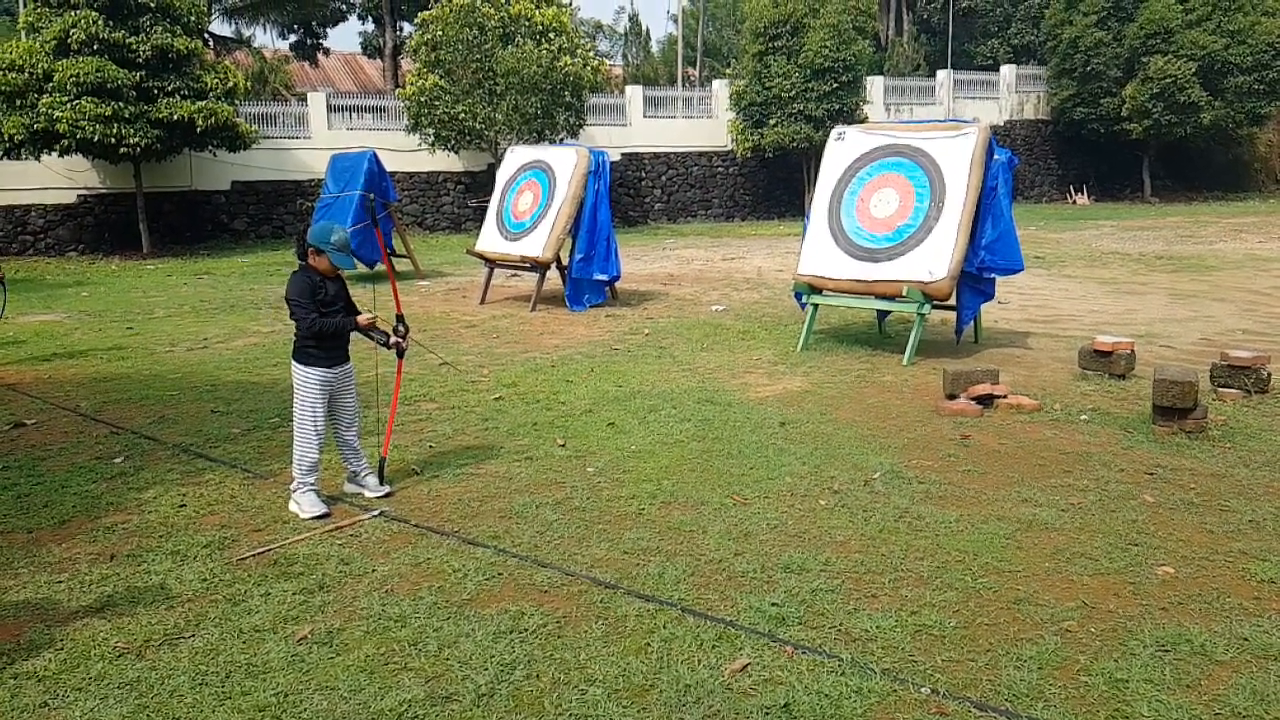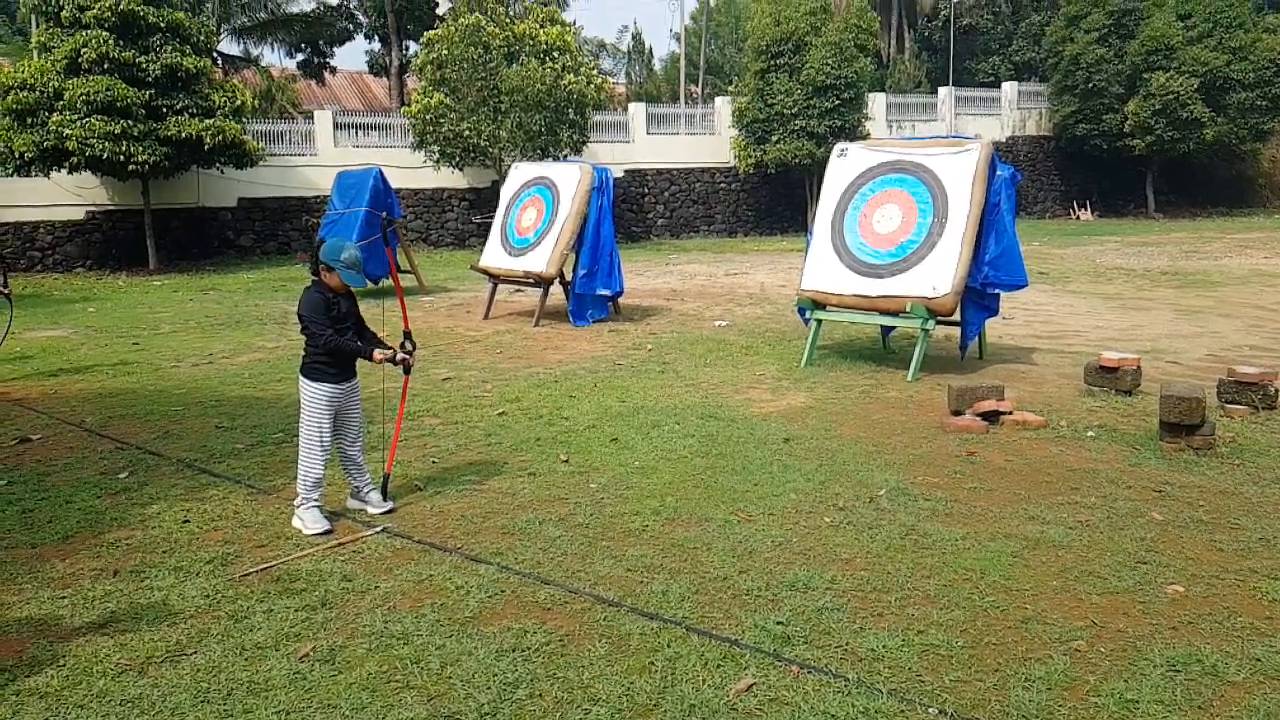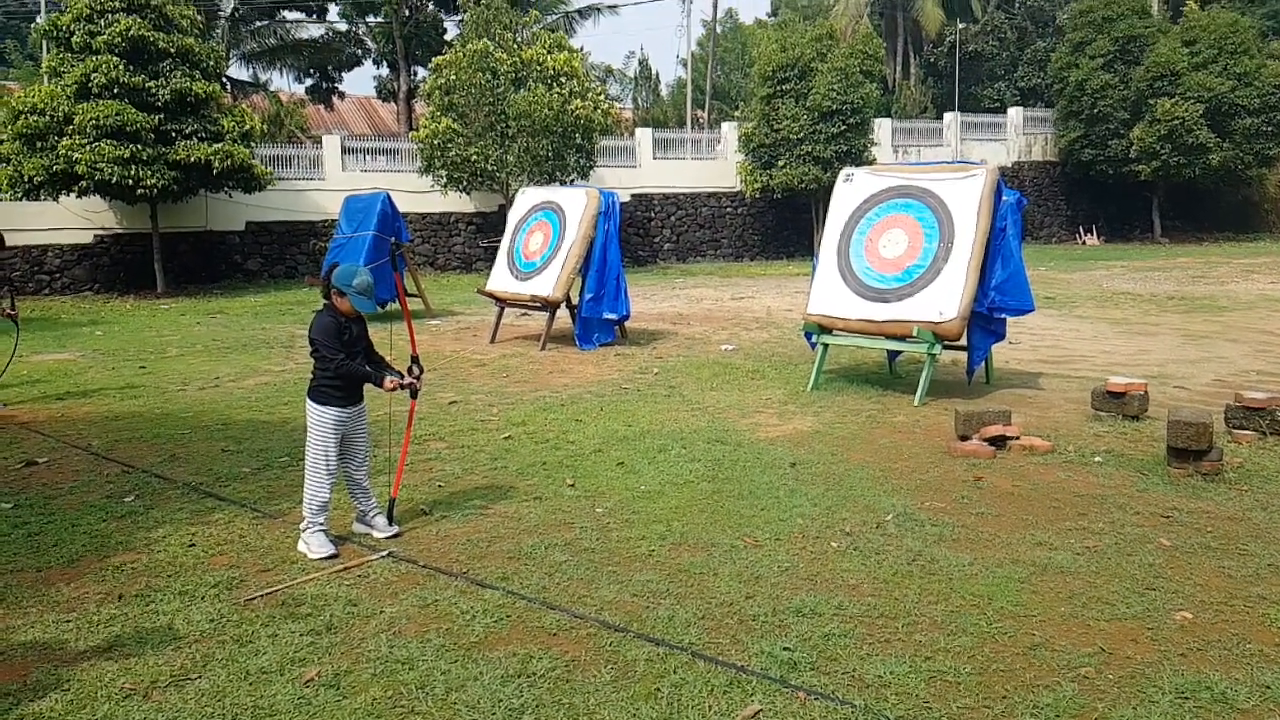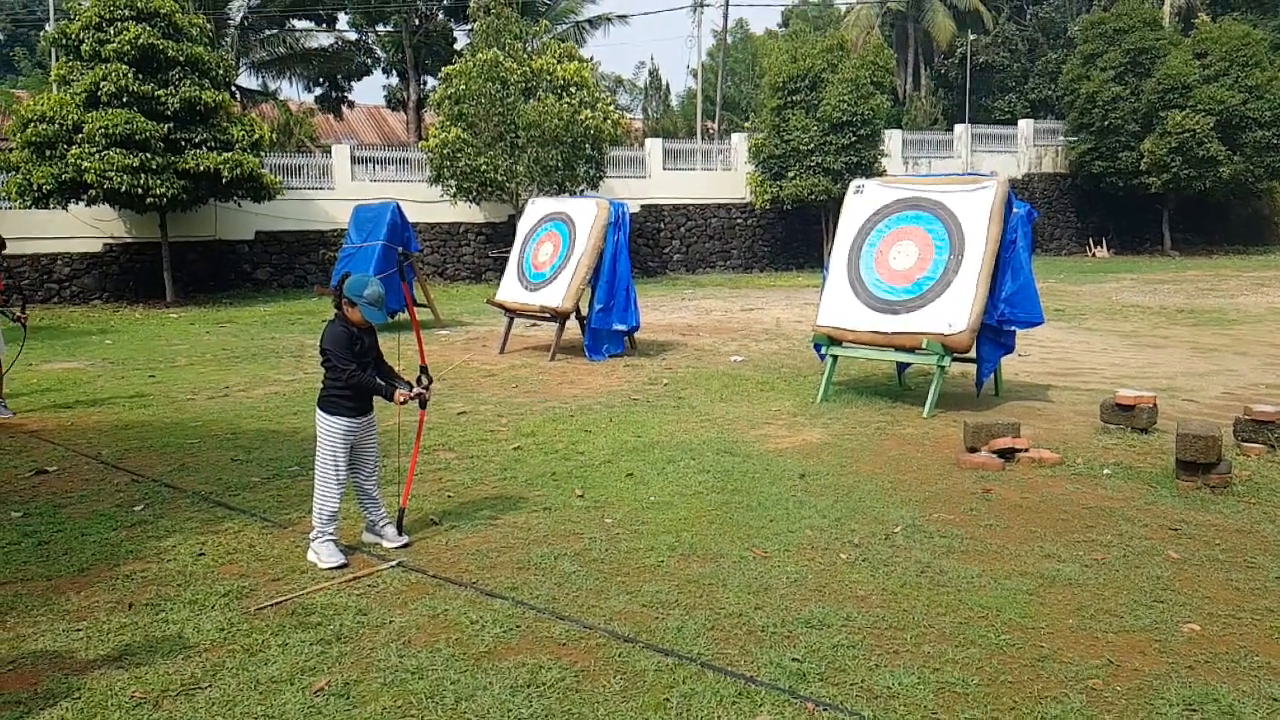
dt=0.4s
person 1, frame 1
left shoulder: (336, 280)
right shoulder: (300, 283)
left elbow: (352, 313)
right elbow: (311, 325)
left wrist: (384, 338)
right wrist: (354, 323)
left hip: (341, 365)
right hip: (312, 369)
left knee: (348, 425)
right knee: (310, 431)
left ankle: (359, 476)
right ankle: (303, 491)
person 1, frame 2
left shoulder: (346, 297)
right shoulder: (313, 299)
left elbow: (362, 330)
right elbow: (327, 341)
left wrist: (392, 353)
right wrist: (369, 353)
left hip: (348, 381)
right hip: (319, 384)
left knee: (352, 441)
right knee: (316, 445)
left ankle: (362, 491)
right ankle: (306, 507)
person 1, frame 3
left shoulder: (357, 320)
right shoulder: (324, 323)
left elbow: (370, 355)
right elbow: (339, 365)
left wrist: (399, 377)
right wrist: (379, 380)
left hip: (355, 405)
right hip: (326, 407)
left knee: (359, 465)
right knee: (322, 470)
left ankle: (367, 515)
right ankle: (312, 531)
person 1, frame 4
left shoulder: (367, 331)
right shoulder: (336, 334)
left elbow: (379, 366)
right elbow: (350, 376)
left wrist: (408, 387)
right wrist: (390, 393)
left hip: (364, 415)
right hip: (336, 417)
left knee: (368, 475)
right knee: (332, 480)
left ankle: (377, 525)
right ankle: (322, 540)
